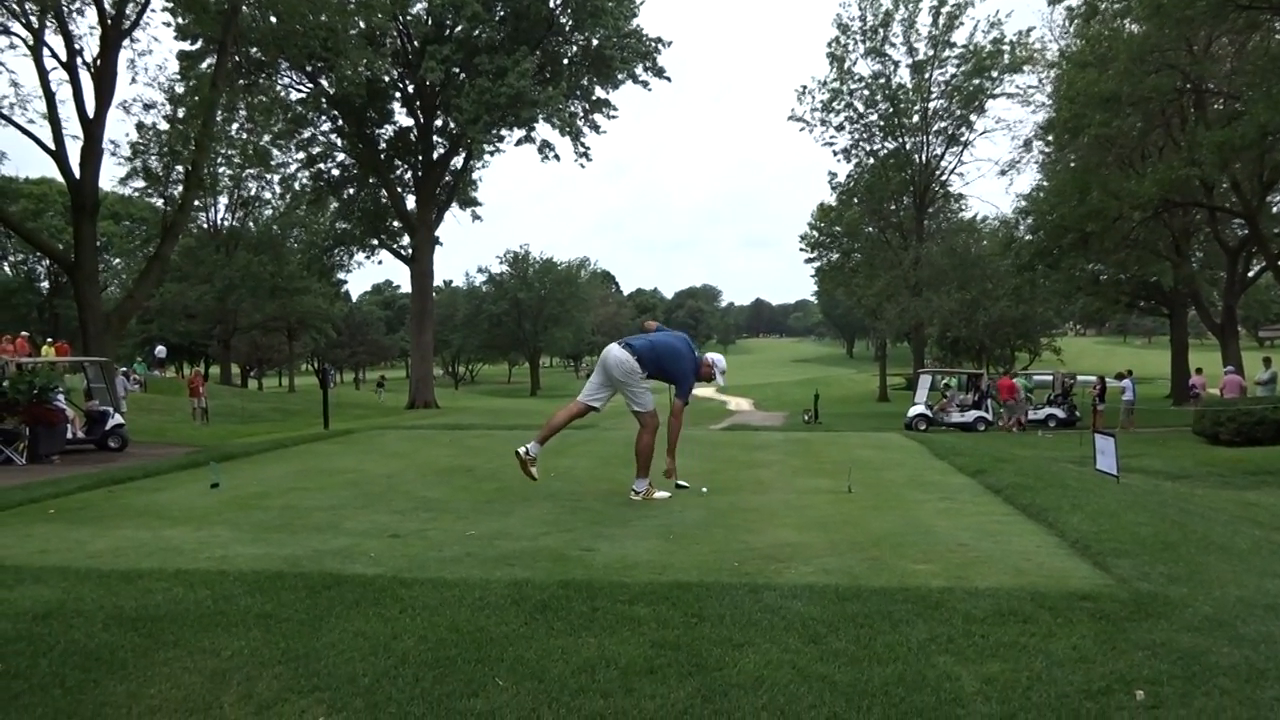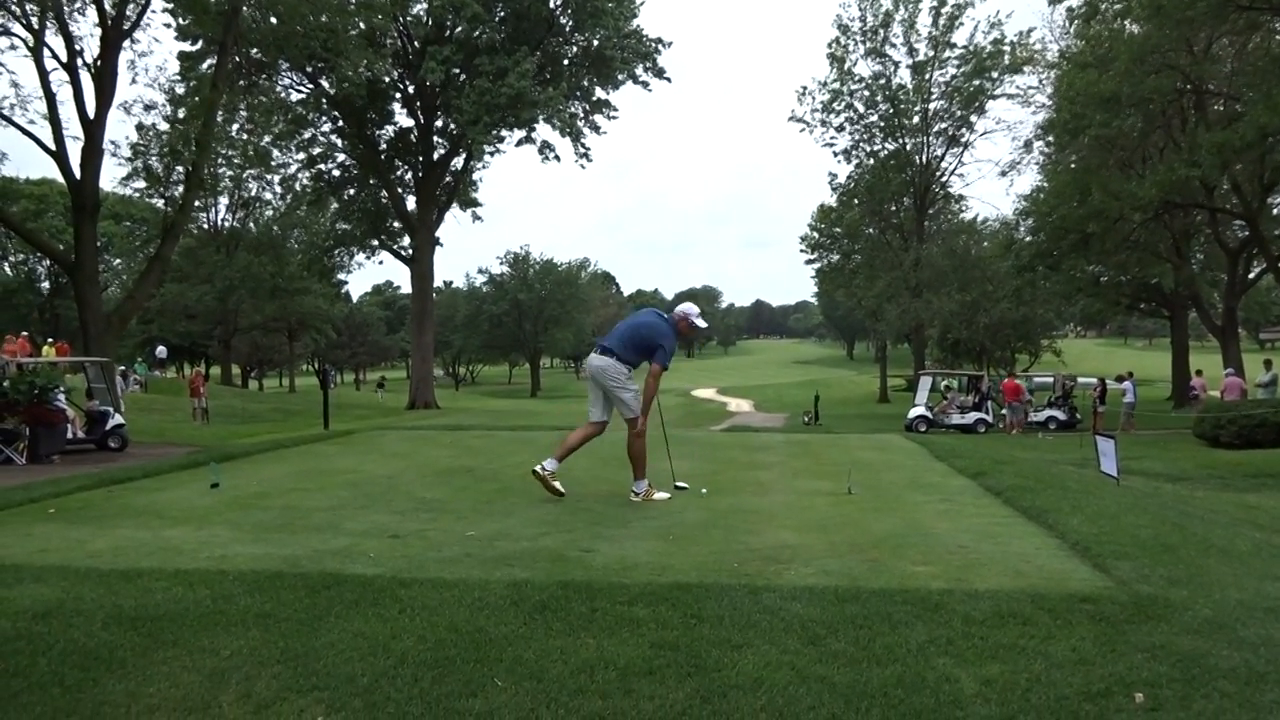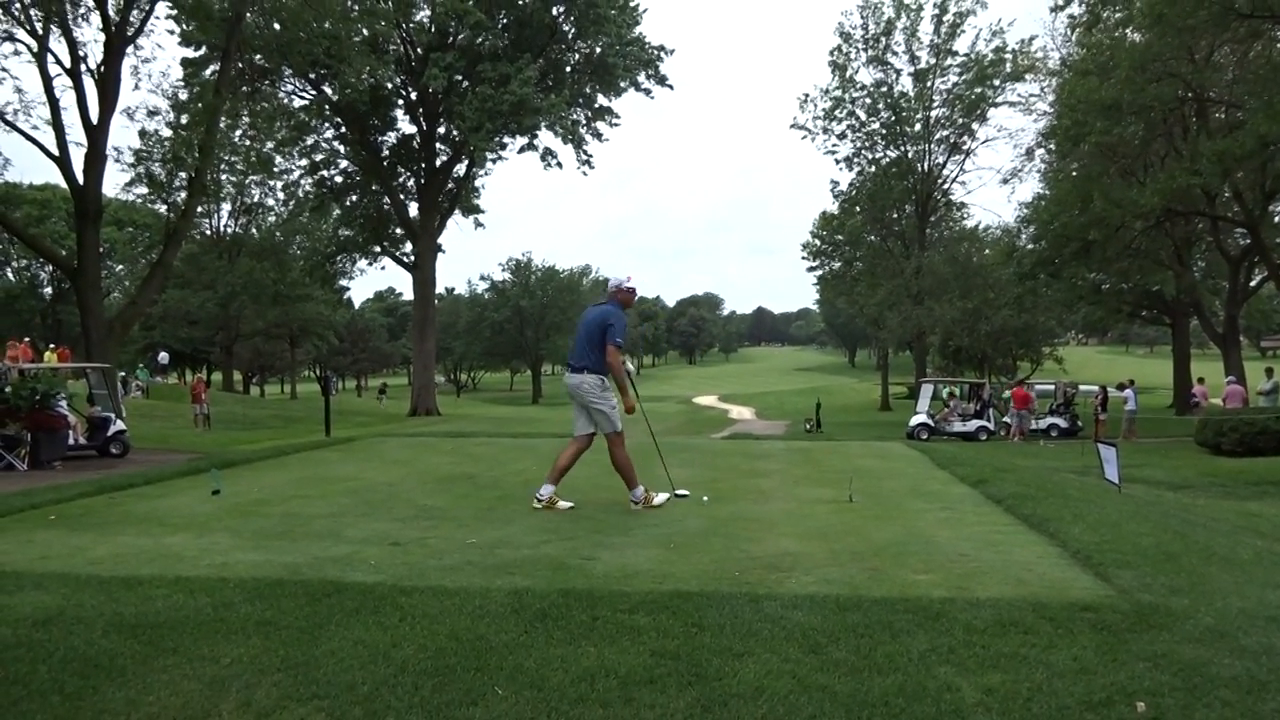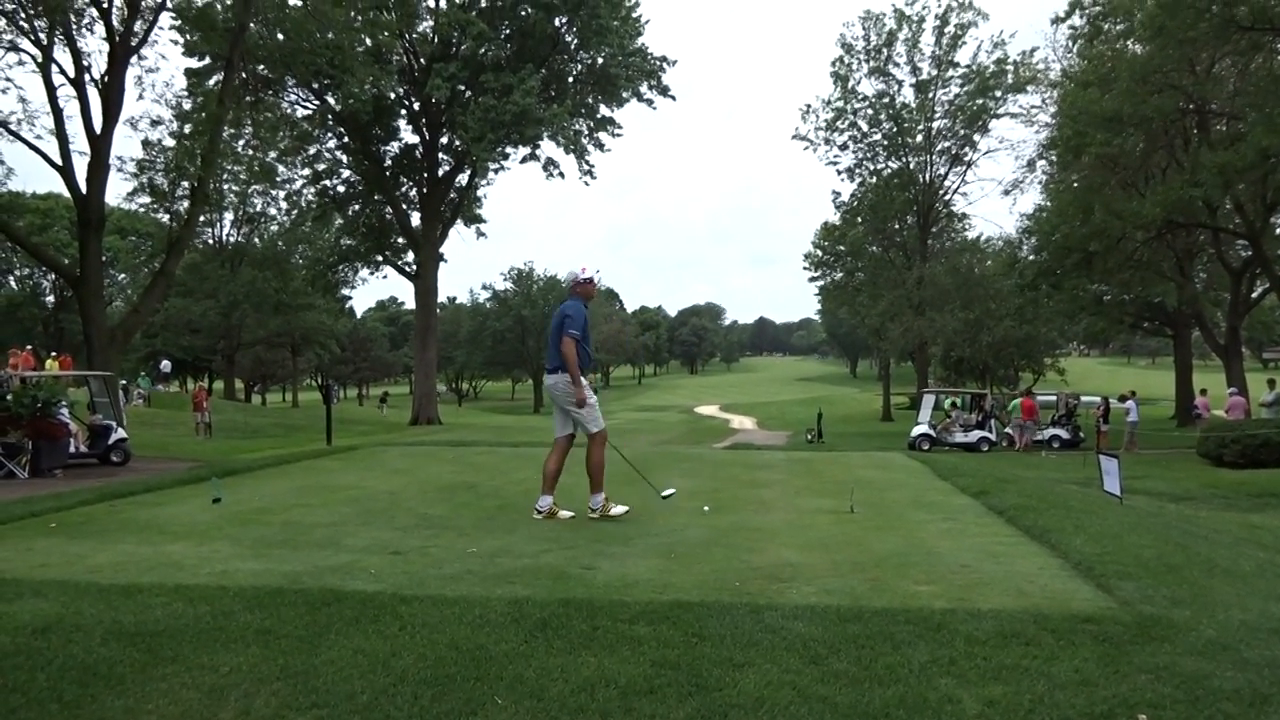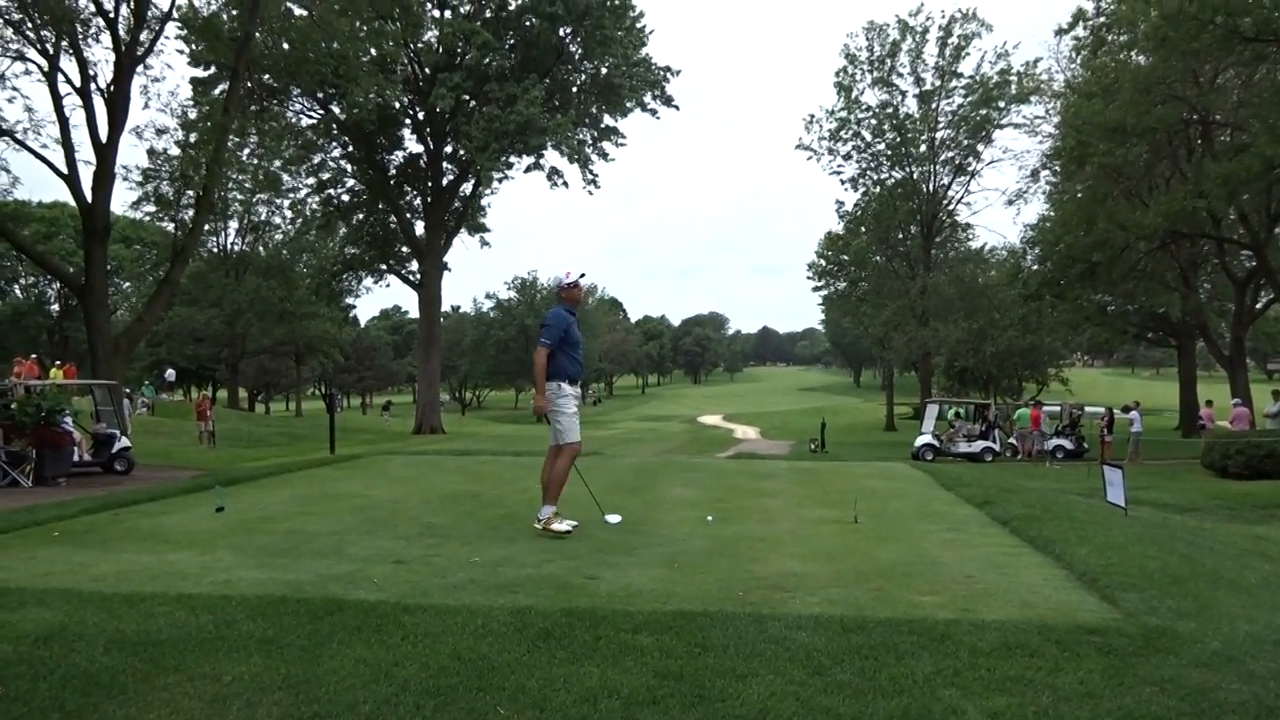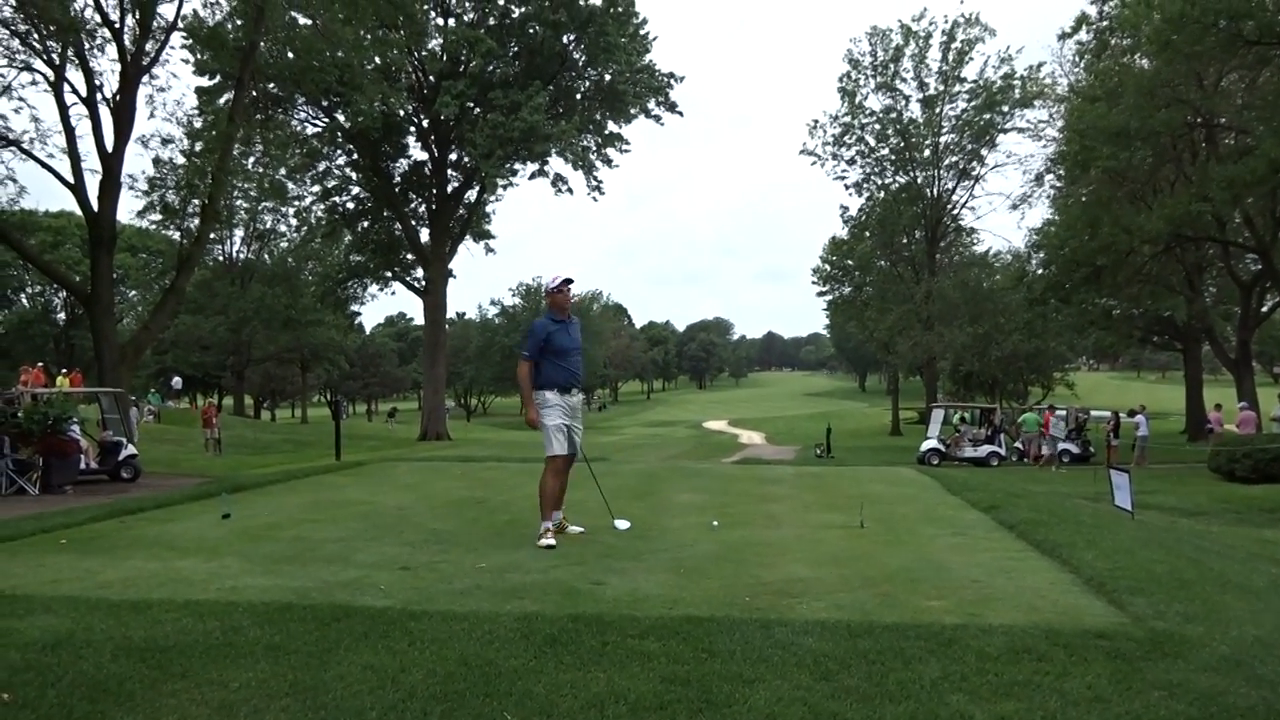
dt=0.3s
person 1, frame 1
left shoulder: (685, 343)
right shoulder: (687, 370)
left elbow: (649, 324)
right elbow: (675, 417)
right wrist: (670, 457)
left hip: (612, 352)
right hip: (627, 363)
left knee: (579, 407)
right knee: (650, 424)
left ankle: (531, 450)
right ankle: (641, 487)
person 1, frame 2
left shoulder: (651, 313)
right shoulder: (667, 337)
left elbow: (624, 335)
right elbow: (652, 378)
right wrist: (643, 417)
left hip: (595, 360)
right hip: (613, 367)
left knee: (595, 426)
right knee: (636, 428)
left ankle: (548, 467)
right ankle: (641, 489)
person 1, frame 3
left shoulder: (592, 310)
right shoulder: (616, 316)
right elbow: (611, 358)
left wrist: (620, 361)
right wrist: (626, 395)
left hip: (574, 378)
right hip: (591, 380)
left knee: (581, 440)
right knee: (615, 438)
left ankle: (545, 494)
right ankle: (639, 496)
person 1, frame 4
left shoulder: (564, 309)
right shoulder: (576, 310)
right elbow: (567, 347)
right wrist: (578, 386)
left hip: (557, 380)
right hip: (568, 381)
left knee: (562, 442)
right knee: (598, 436)
left ankle: (544, 505)
right ankle: (598, 502)
person 1, frame 5
left shoulder: (568, 316)
right shoulder: (558, 317)
right elbow: (540, 355)
right wrist: (540, 395)
left hip: (568, 390)
right hip: (559, 390)
left knee: (557, 451)
right knee: (571, 449)
left ankle: (547, 512)
right ankle: (548, 514)
person 1, frame 6
left shoulder: (575, 324)
right shoulder: (541, 327)
right elbow: (523, 367)
right wrist: (529, 406)
left hip: (573, 399)
right hip: (551, 400)
left knee: (568, 461)
right knee: (554, 462)
left ankle: (557, 518)
right ankle: (546, 528)
